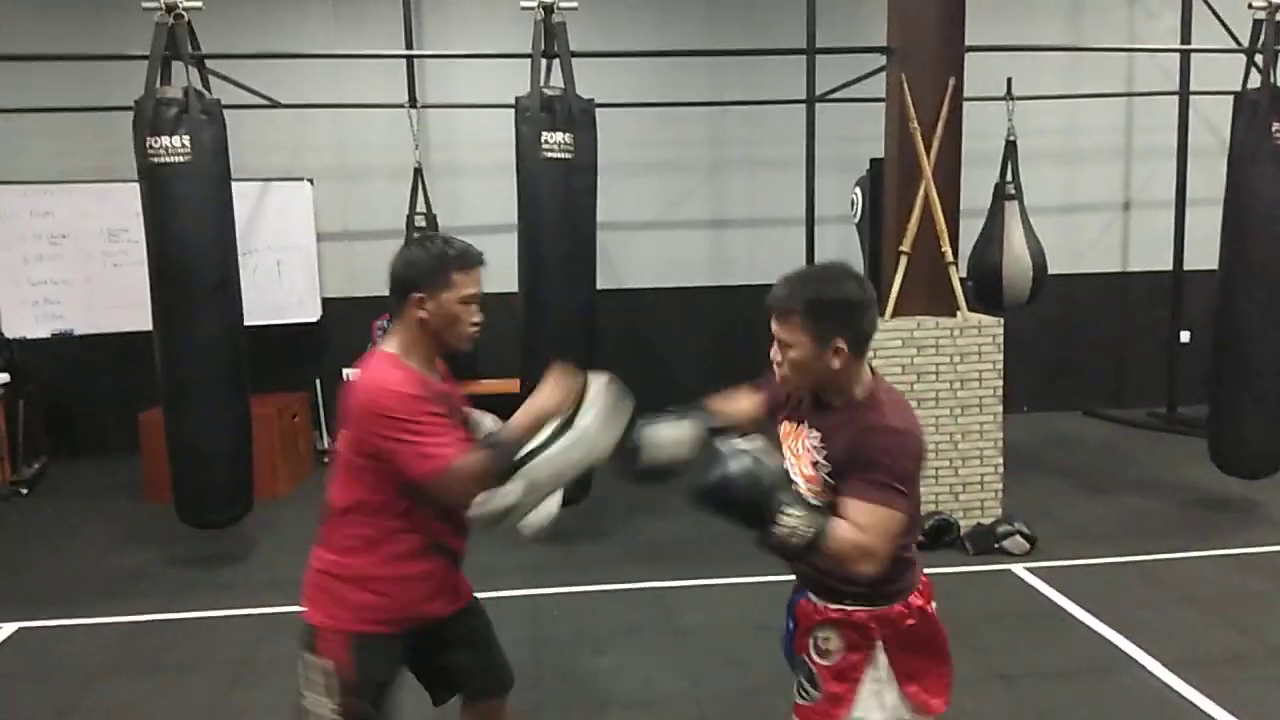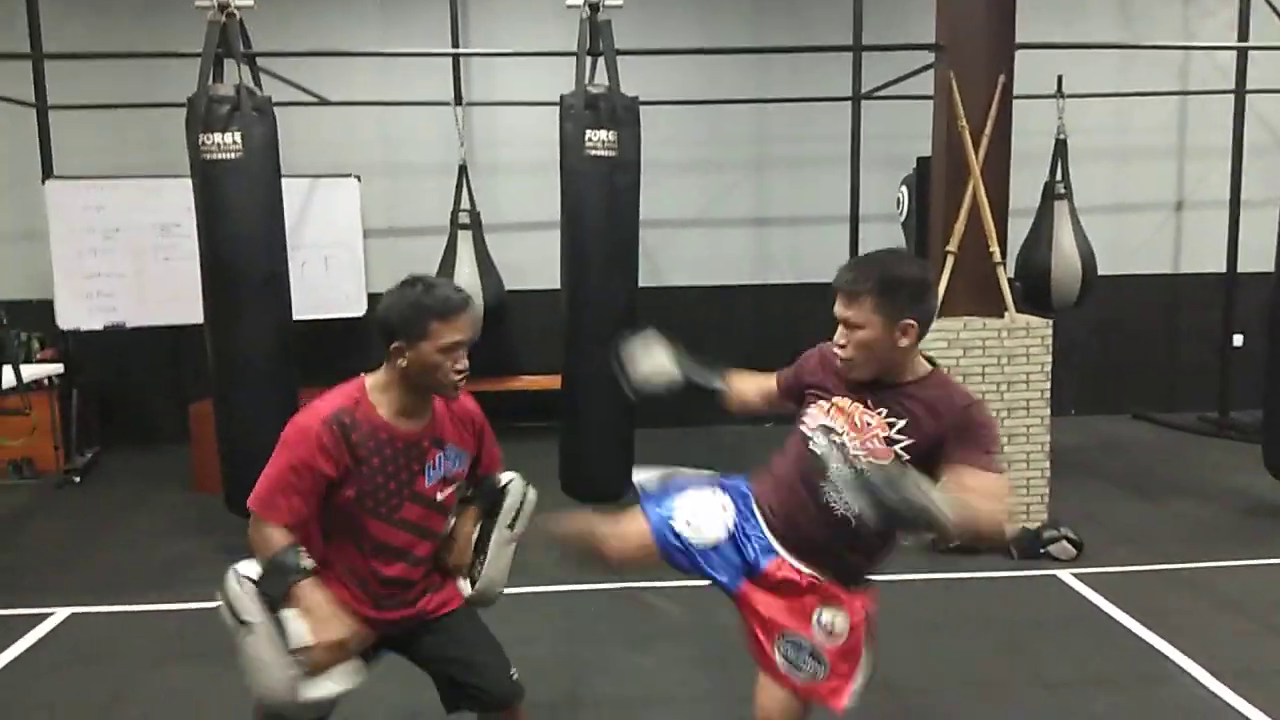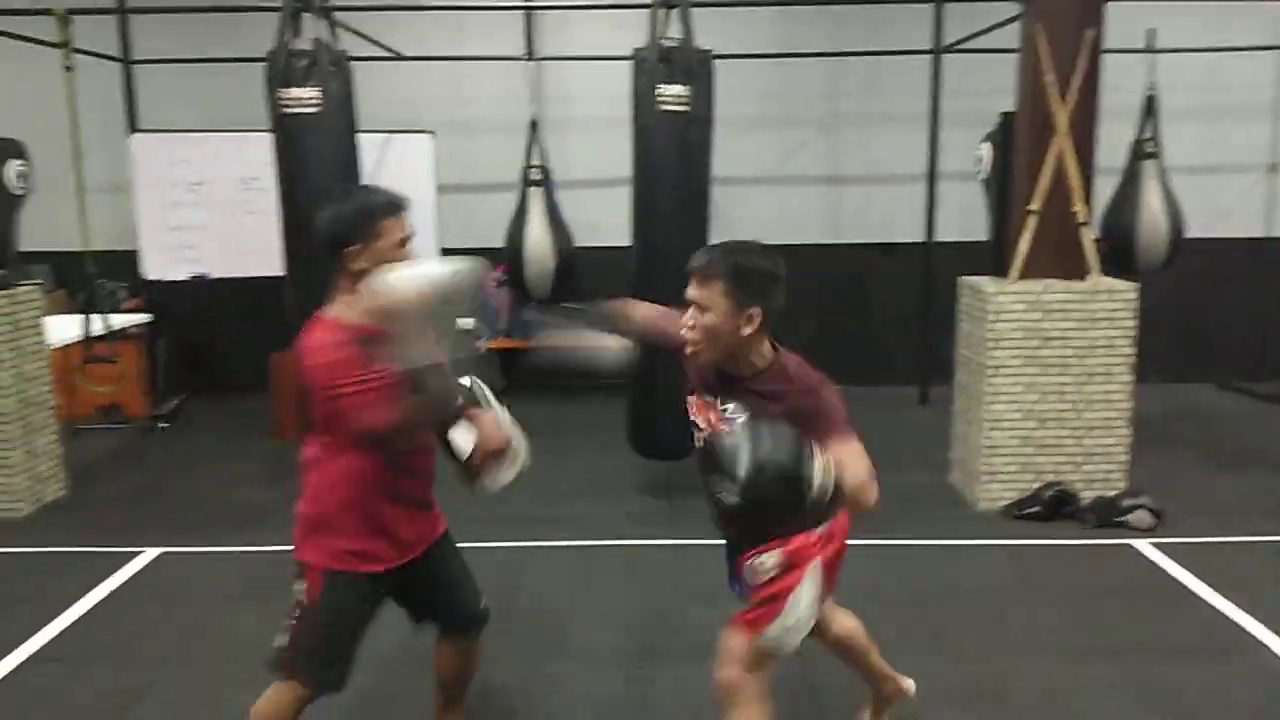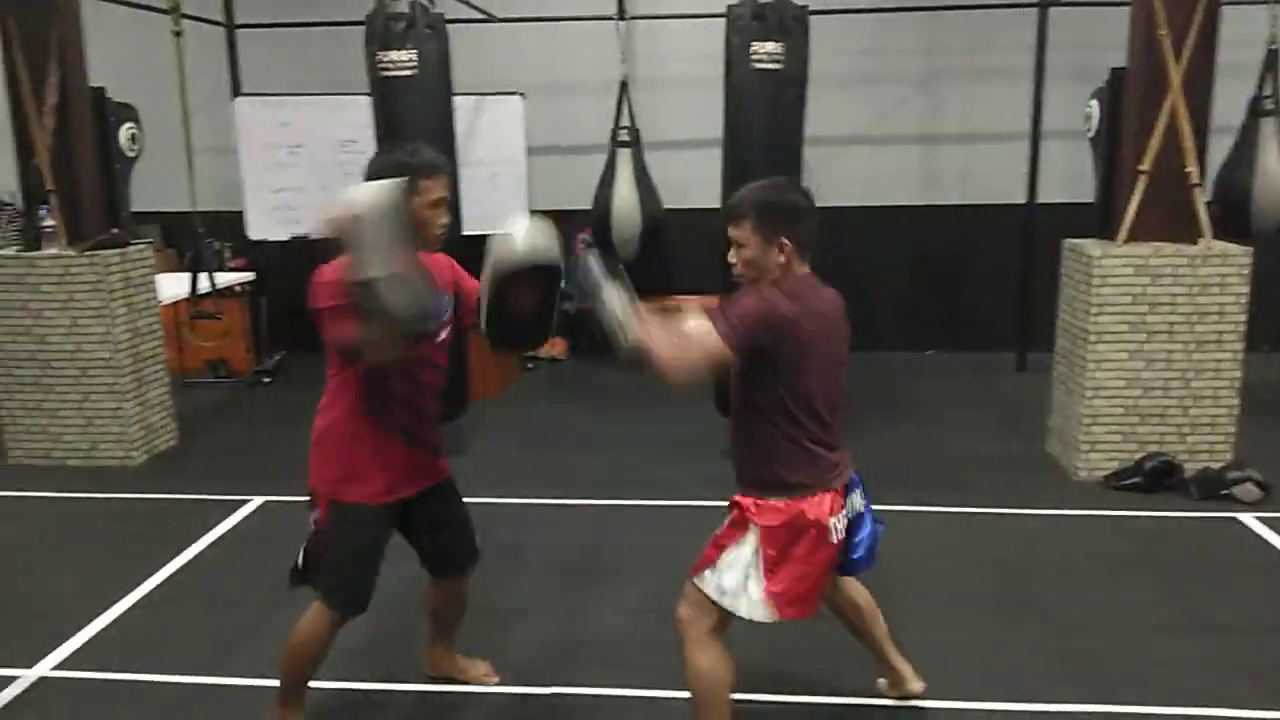
dt=0.7s
person 1, frame 1
left shoulder: (428, 373)
right shoulder: (384, 388)
right elbow: (466, 481)
right wrist: (536, 412)
left hip: (435, 588)
right hip: (357, 601)
person 1, frame 2
left shoulder: (463, 413)
right shoulder: (324, 426)
left elbow: (487, 480)
right elbow: (267, 528)
left wrist: (467, 525)
right wrist: (315, 603)
left hip: (428, 598)
right hip: (338, 606)
person 1, frame 3
left shoulder: (388, 322)
right shoulder: (328, 349)
right elbow: (405, 431)
left wrist: (479, 418)
left hip: (413, 522)
right hip: (344, 540)
left knee: (465, 622)
person 1, frame 4
left shoulder: (441, 270)
right shoulder: (340, 278)
right elbow: (382, 352)
left hip: (420, 462)
right hip: (352, 470)
left knee: (456, 561)
right knee: (336, 603)
left ankle: (441, 653)
person 2, frame 1
left shoulder: (889, 431)
right shoulder: (801, 386)
left elbow: (865, 554)
right elbow: (738, 407)
left wrist: (774, 506)
right wrist: (674, 431)
left hip: (868, 612)
right hip: (821, 594)
person 2, frame 2
left shoulder: (960, 417)
right shoulder: (830, 364)
left elbow: (989, 517)
right elbow: (762, 394)
left wrist: (913, 498)
right wrist: (687, 374)
left hip: (821, 589)
right knee: (616, 542)
person 2, frame 3
left shoulder: (805, 389)
right shoulder: (708, 351)
left elbow: (862, 492)
right elbow: (647, 318)
left wrist: (799, 475)
left hip: (790, 543)
right hip: (750, 530)
left knee: (734, 677)
right knee: (815, 612)
person 2, frame 4
left shoulder: (769, 309)
right shoulder: (824, 302)
left elbow: (677, 361)
left hip: (781, 508)
right hip: (830, 489)
left knee: (696, 622)
right knee: (831, 579)
right ankle: (901, 675)
